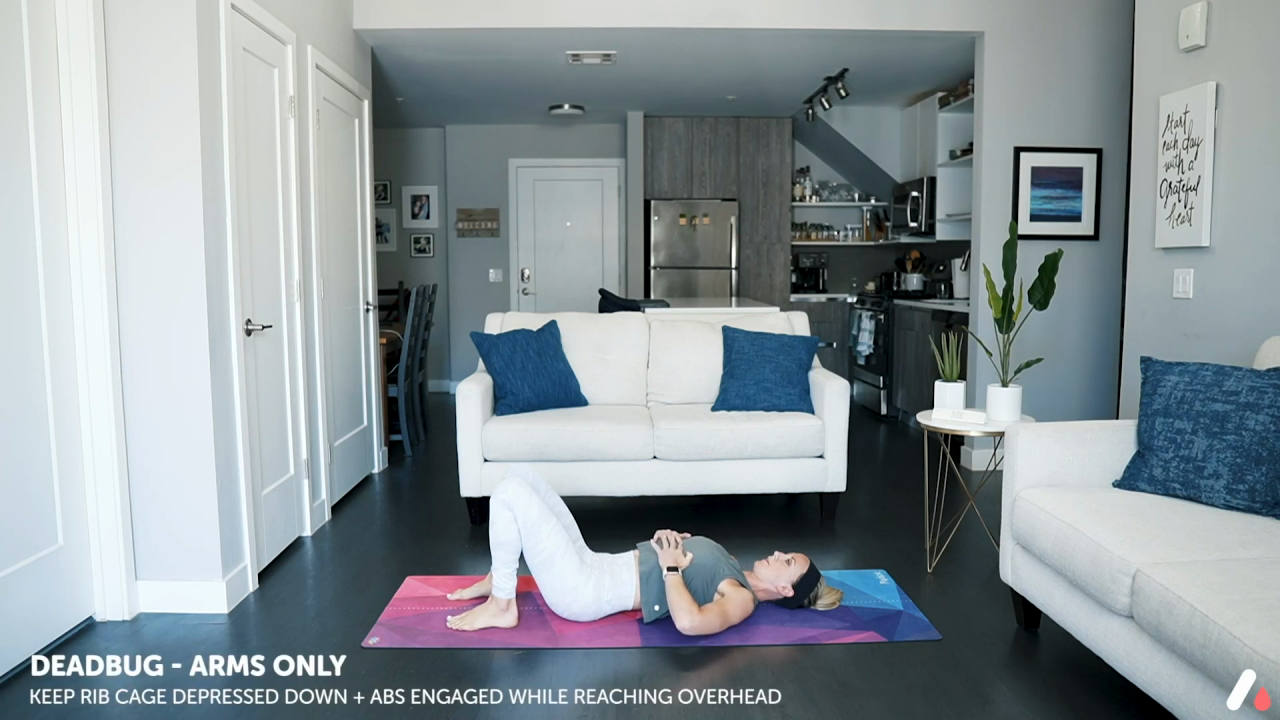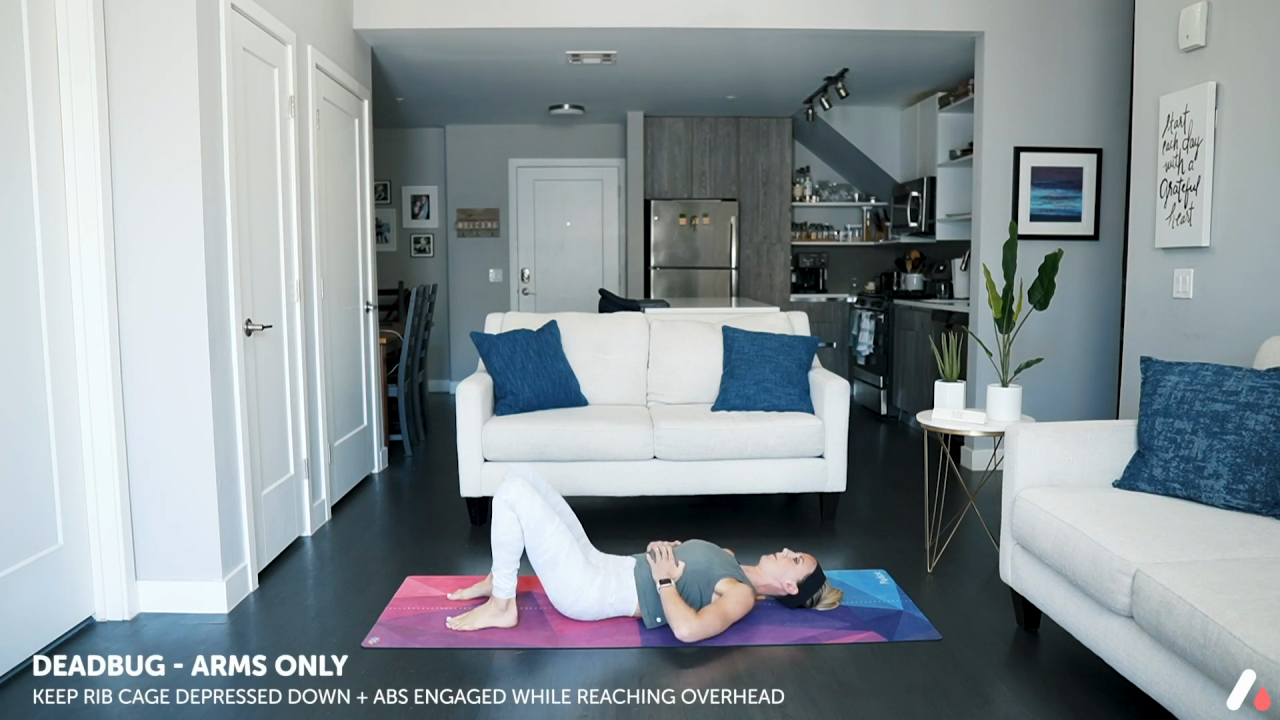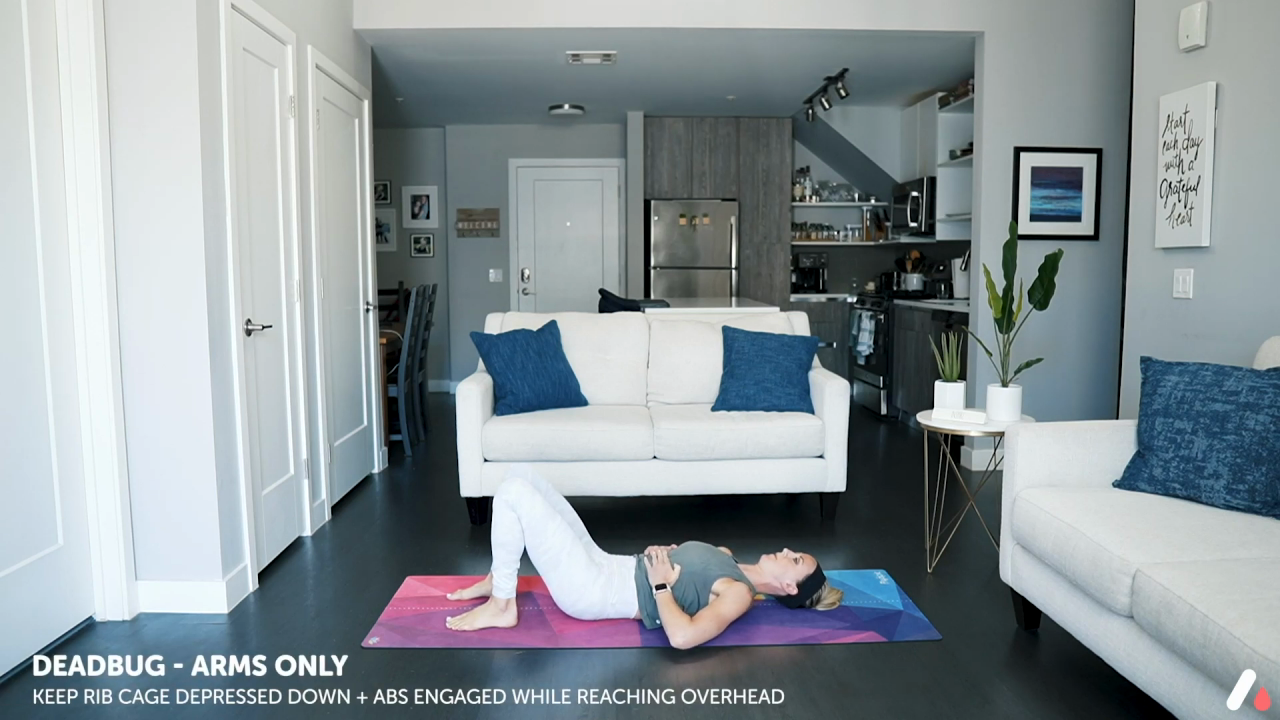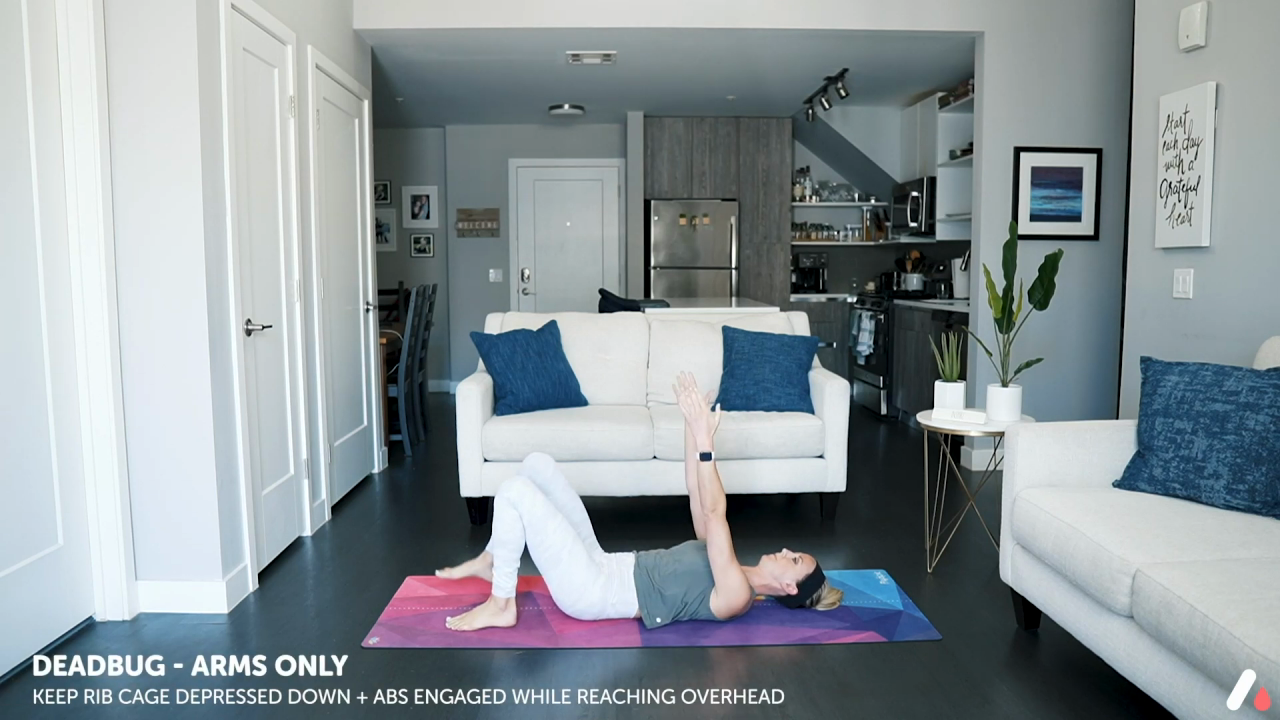
dt=1s
person 1, frame 1
left shoulder: (741, 599)
right shoulder: (733, 572)
left elbow: (688, 621)
left wrist: (671, 566)
right wrist: (669, 539)
left hip: (580, 591)
right hip: (592, 566)
left knee: (509, 492)
right knee: (521, 473)
left ankle: (501, 607)
right ankle: (498, 579)
person 1, frame 2
left shoulder: (741, 595)
right shoulder: (734, 572)
left elbow: (686, 629)
left wrist: (664, 578)
right wrist: (666, 549)
left hip: (585, 591)
right hip: (599, 566)
left knee: (512, 493)
right knee: (521, 473)
left ankle: (501, 606)
right ankle: (497, 579)
person 1, frame 3
left shoulder: (739, 594)
right shoulder: (730, 564)
left elbow: (682, 637)
left wrist: (661, 584)
right wrist: (663, 554)
left hip: (589, 591)
right hip: (602, 566)
left knee: (514, 492)
right knee: (522, 474)
left ankle: (502, 605)
right ankle: (497, 579)
person 1, frame 4
left shoulder: (736, 595)
right shoulder: (729, 566)
left elbow: (714, 513)
right elbow: (698, 495)
left wrist: (704, 441)
right wrist: (692, 423)
left hip: (587, 591)
right hip: (601, 570)
left knee: (516, 491)
right knee: (537, 464)
left ankle: (500, 605)
right ankle: (492, 560)
